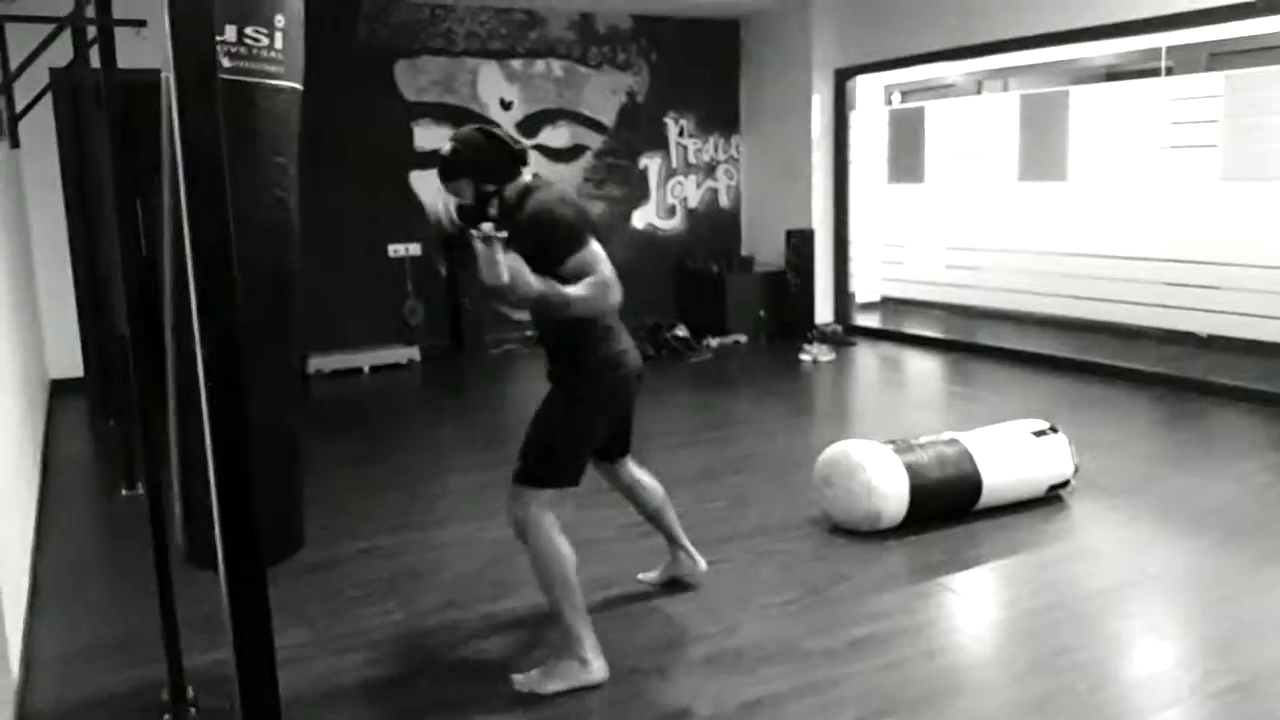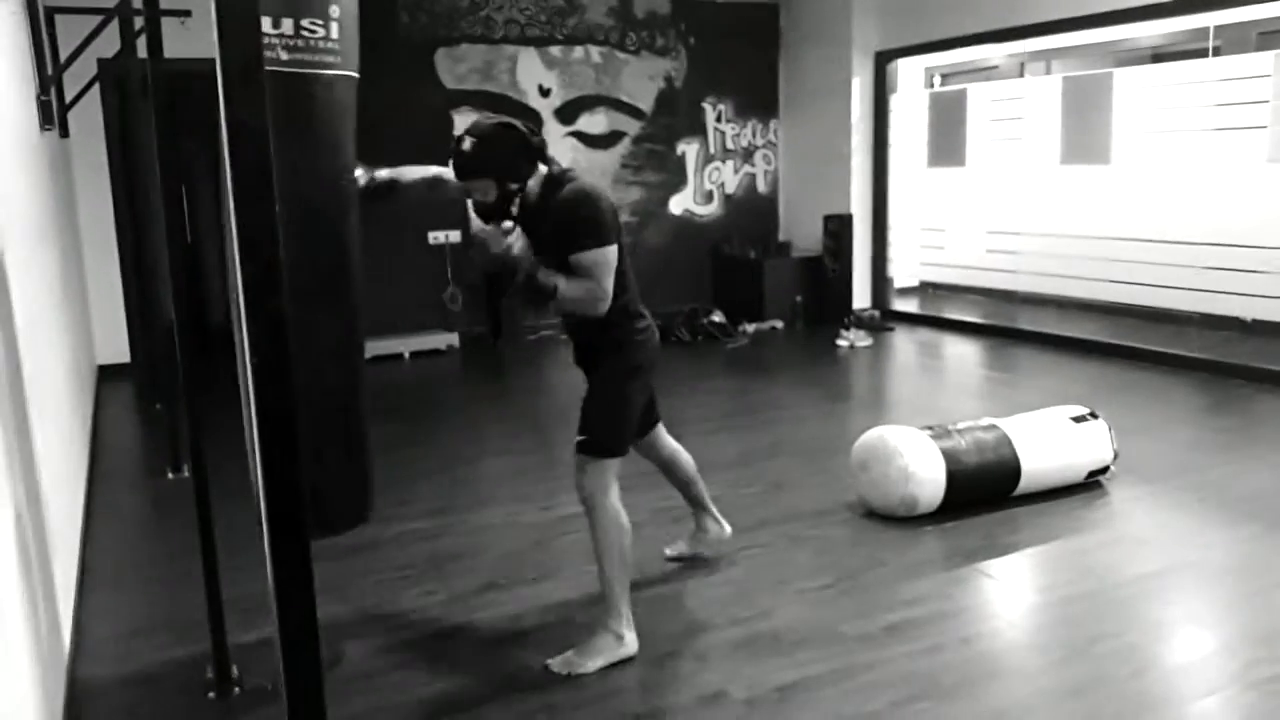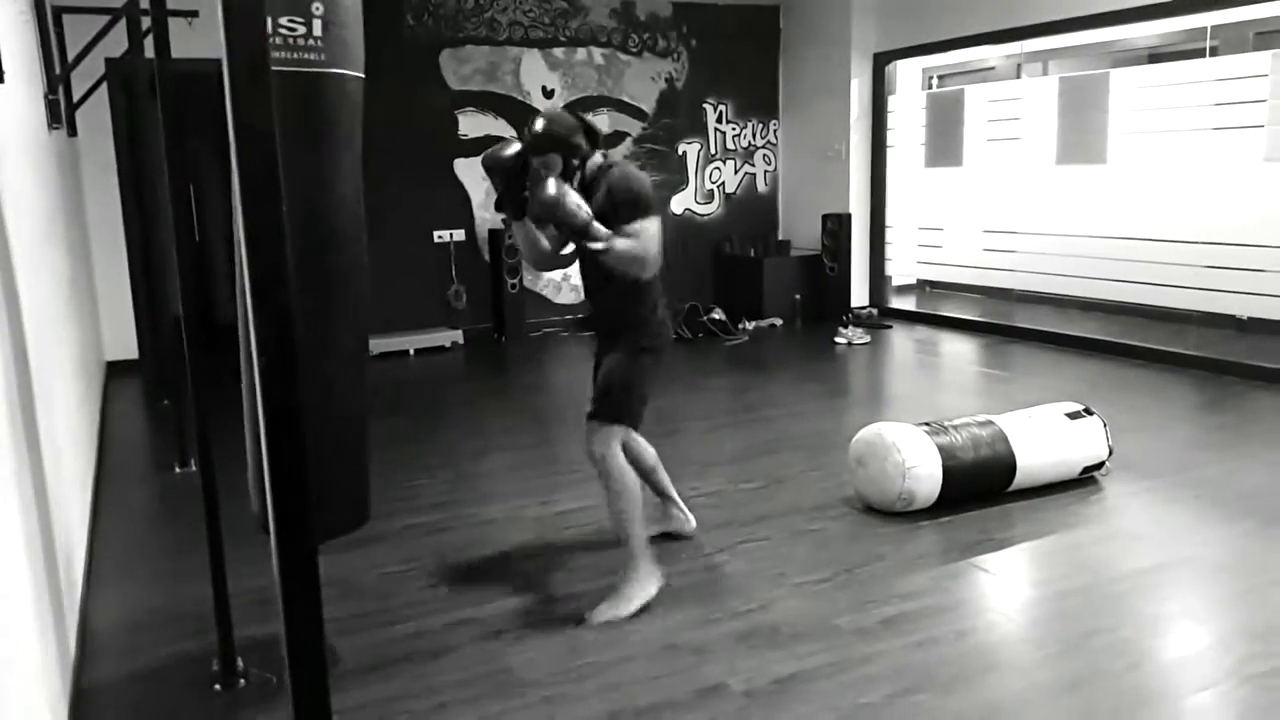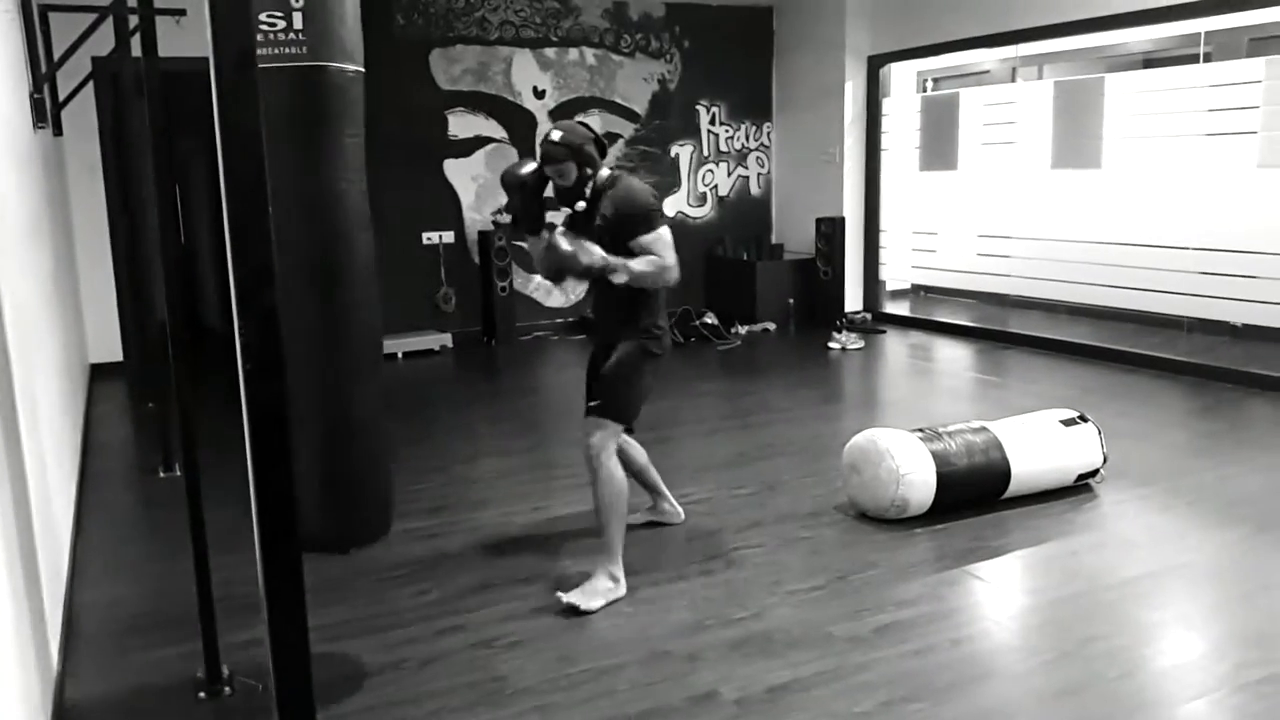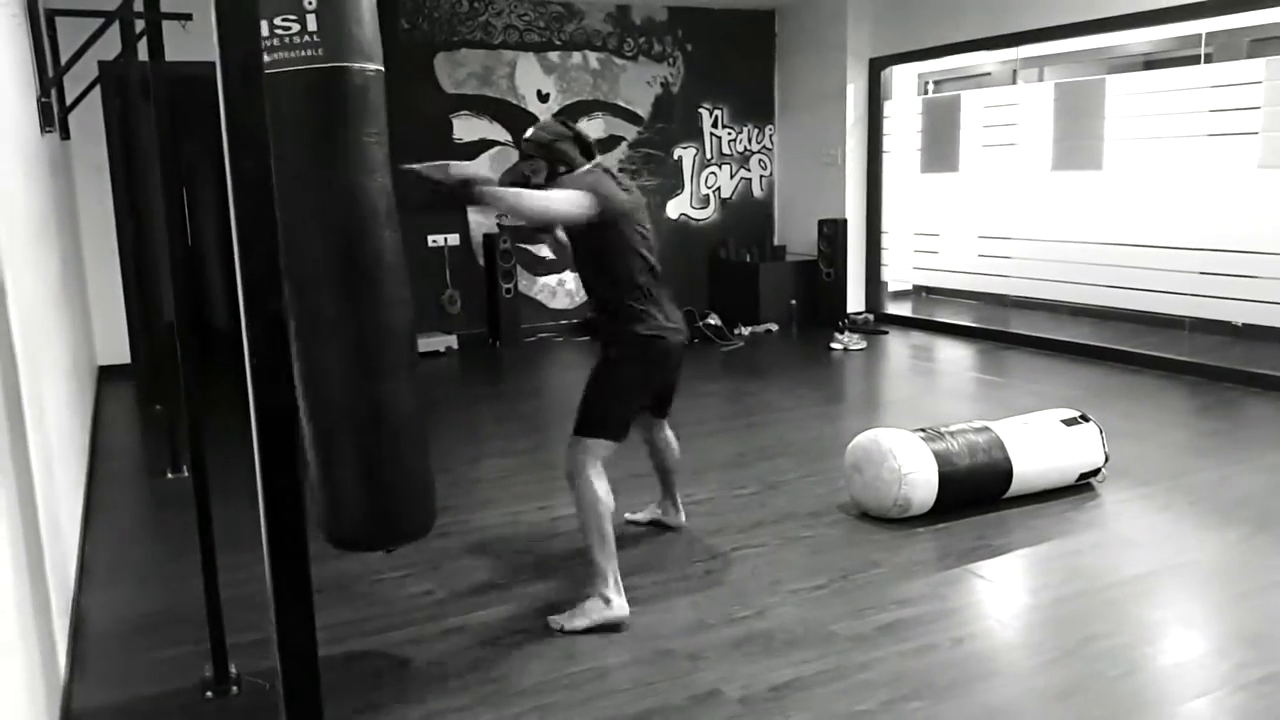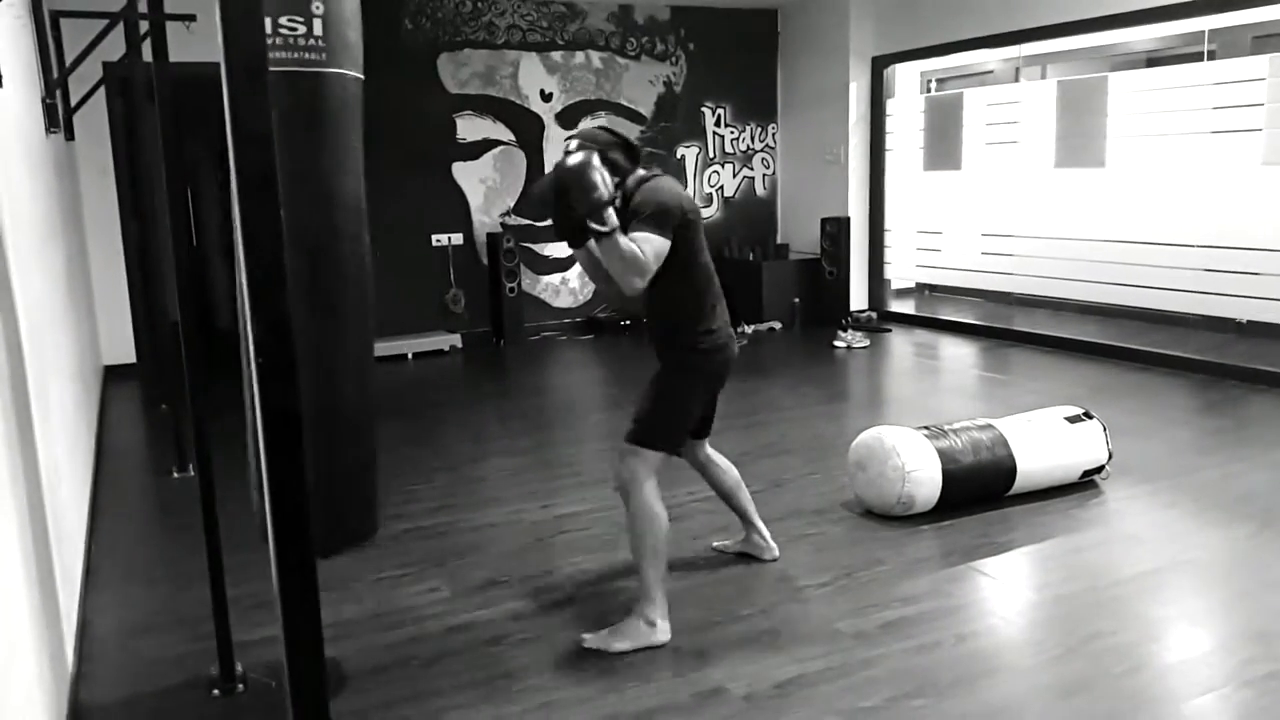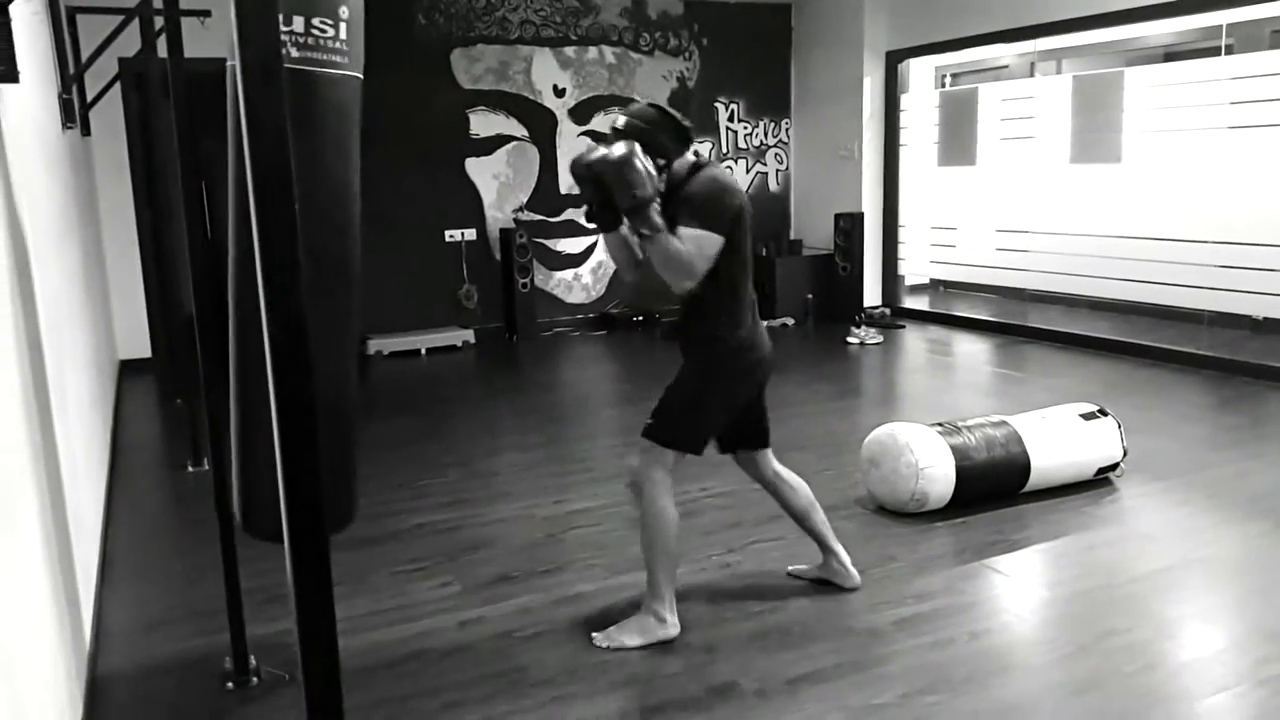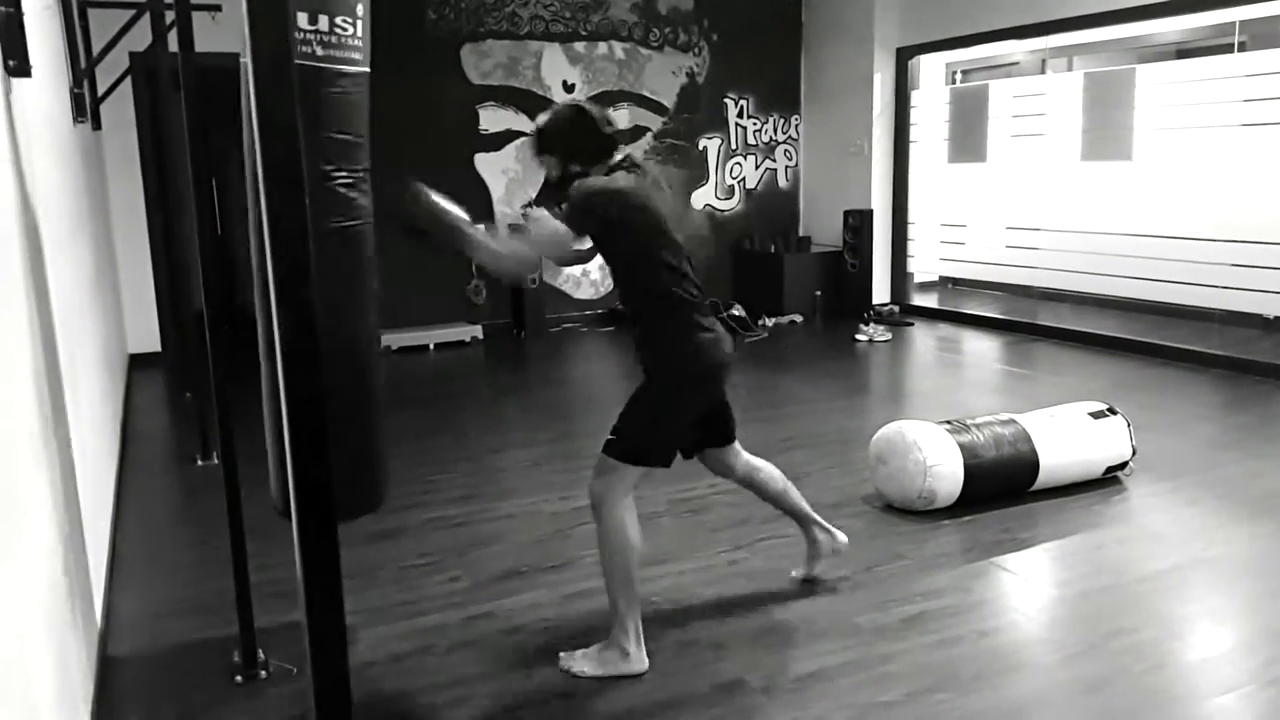
dt=0.4s
person 1, frame 1
left shoulder: (534, 215)
right shoulder: (548, 204)
left elbow: (606, 295)
right elbow: (506, 283)
left wrist: (529, 289)
right wrist: (483, 241)
left hip: (587, 374)
right hip: (615, 364)
left knee: (530, 511)
right knee: (619, 469)
left ankle: (582, 655)
right ankle: (684, 557)
person 1, frame 2
left shoulder: (580, 202)
right shoulder: (527, 190)
left elbow: (596, 298)
right elbow: (457, 179)
left wrist: (527, 268)
right wrist: (377, 177)
left hip: (620, 347)
right hip: (612, 345)
left knee: (594, 483)
right knee: (650, 439)
left ankle: (615, 632)
right ankle: (710, 525)
person 1, frame 3
left shoulder: (625, 185)
right shoulder: (575, 191)
left elbow: (647, 265)
right elbow: (542, 260)
left wrist: (586, 224)
right wrist: (517, 208)
left hip: (640, 332)
right hip: (614, 331)
left knee: (603, 446)
right knee: (617, 436)
left ankle: (640, 571)
right ankle: (675, 510)
person 1, frame 4
left shoulder: (632, 197)
right shoulder: (583, 207)
left elbow: (667, 272)
right elbow: (550, 267)
left wrist: (607, 265)
left hip: (638, 335)
right hip: (607, 335)
left knee: (598, 441)
right knee: (613, 436)
left ankle: (611, 573)
right ankle: (665, 504)
person 1, frame 5
left shoulder: (586, 186)
right shoulder: (613, 185)
left elbow: (540, 207)
right elbow: (589, 248)
left wrist: (473, 187)
left hip: (636, 339)
right hip: (666, 331)
left knee: (584, 461)
right knee: (651, 422)
left ankle: (606, 597)
right ankle: (670, 507)
person 1, frame 6
left shoulder: (657, 198)
right shoulder: (638, 201)
left elbow: (633, 279)
right elbow: (611, 281)
left wrist: (598, 213)
right wrist: (575, 231)
left hip: (694, 352)
right hip: (702, 346)
left knee: (634, 472)
right knee: (695, 448)
left ankle: (650, 618)
right ankle: (756, 536)
person 1, frame 7
left shoulder: (710, 190)
right shoulder: (679, 191)
left elbow: (682, 279)
right elbow: (632, 269)
left wrist: (645, 211)
right wrist: (606, 212)
left hip: (724, 354)
right hip: (745, 351)
left knee: (648, 469)
right knee: (762, 465)
left ankle: (660, 612)
right ankle: (837, 561)
person 1, frame 8
left shoulder: (605, 193)
right shoulder: (649, 182)
left elbow: (515, 256)
left hip: (684, 359)
right hip: (706, 346)
left knee: (609, 491)
right knee: (728, 460)
left ankle: (625, 647)
right ankle: (819, 533)
